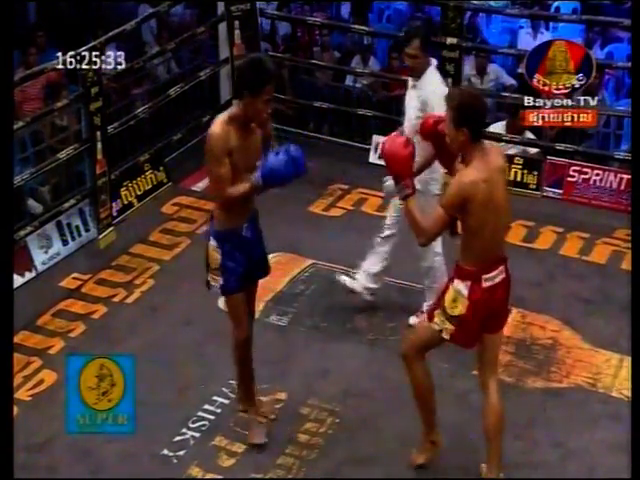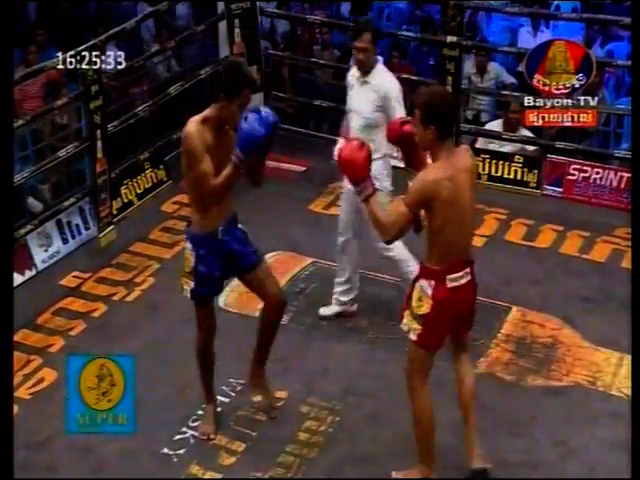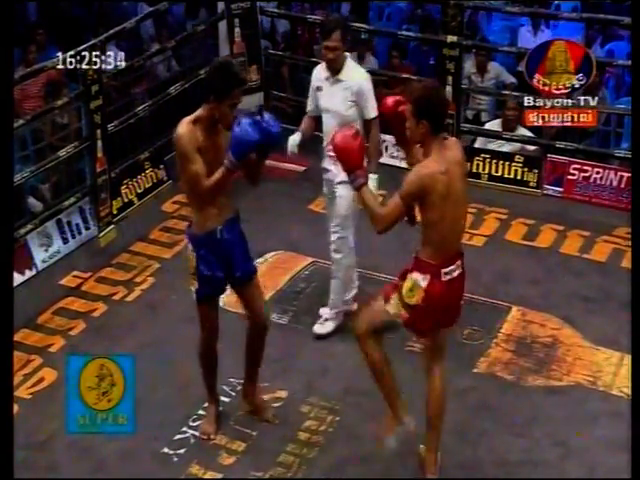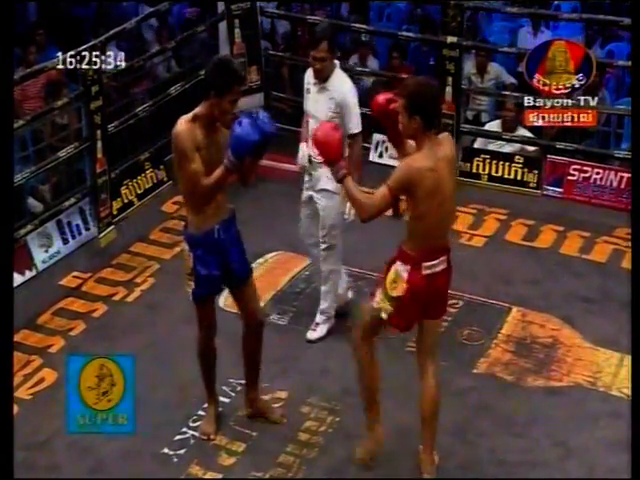
dt=0.4s
person 1, frame 1
left shoulder: (465, 182)
right shoulder: (496, 156)
left elbow: (424, 235)
left wrist: (403, 184)
right wrist: (441, 145)
left hip: (470, 287)
right hip: (498, 279)
left knee: (412, 350)
right knee: (489, 378)
left ankle: (431, 439)
person 1, frame 2
left shoulder: (429, 182)
right shoulder: (467, 157)
left elbow: (388, 232)
left wrist: (363, 186)
right wrist: (414, 149)
left hip: (436, 286)
right hip: (466, 278)
left knee: (417, 379)
right knee: (461, 352)
person 1, frame 3
left shoulder: (425, 175)
right shoulder: (454, 149)
left elbow: (381, 222)
left wrist: (356, 176)
right wrist: (399, 134)
left hip: (427, 280)
right hip: (453, 274)
left knee: (364, 327)
right knee: (435, 365)
left ankle: (397, 415)
person 1, frame 4
left shoulder: (413, 169)
right shoulder: (447, 145)
left elbow: (367, 210)
left wrist: (338, 167)
right wrist: (392, 132)
left hip: (411, 271)
right hip: (440, 266)
left knee: (362, 333)
right knee: (427, 363)
left ankle: (373, 428)
person 2, frame 1
left shoulder: (261, 124)
right shoulder: (219, 133)
left elbow: (269, 166)
right elbow: (225, 197)
left wrist: (286, 162)
right wrist: (261, 179)
left hip: (251, 227)
right hip: (226, 236)
left knee: (249, 316)
right knee: (241, 327)
left ankle: (247, 392)
right ankle: (249, 412)
person 2, frame 2
left shoulder: (235, 127)
right shoulder: (194, 132)
left elbow: (255, 179)
right elbow: (212, 191)
left wrist: (261, 147)
right wrist: (239, 156)
left hip: (231, 228)
right hip: (204, 239)
left knee: (276, 299)
right knee: (206, 330)
left ankle: (257, 373)
right ankle: (209, 404)
person 2, frame 3
left shoulder: (230, 126)
right shoulder: (186, 134)
left elbow: (253, 178)
right elbow: (204, 192)
left wrist: (260, 150)
right wrist: (231, 160)
left hip: (233, 228)
right hip: (204, 239)
left knee: (260, 318)
right knee: (210, 330)
left ankle: (251, 392)
right ankle: (212, 403)
person 2, frame 4
left shoulder: (226, 125)
right shoulder: (185, 131)
left elbow: (245, 177)
right elbow: (202, 191)
left wrist: (255, 149)
right wrist: (231, 158)
left hip: (229, 228)
right hip: (201, 238)
left knee: (253, 318)
right knee: (208, 329)
left ankle: (253, 397)
right ankle: (212, 403)
person 3, frame 1
left shoulder: (434, 89)
right shoulder: (415, 79)
left elbow: (436, 146)
left hip: (425, 175)
left knee: (427, 243)
right knee: (389, 228)
left ankle: (434, 307)
right ankle: (365, 282)
person 3, frame 2
left shoulder: (387, 84)
right shoulder: (352, 75)
right wrist: (341, 141)
left hip: (375, 170)
left knee: (384, 240)
right knee: (345, 237)
right ankle: (344, 299)
person 3, frame 3
left shoulder: (359, 79)
right shoulder: (317, 74)
left elbow: (373, 128)
left wrist: (372, 174)
right wrist: (299, 135)
right hip: (328, 164)
left knee: (340, 240)
right knee: (340, 237)
left ankle: (335, 310)
right ankle: (347, 298)
person 3, frame 4
left shoulder: (344, 90)
right shoulder: (309, 77)
left elbow: (356, 143)
right wrist: (303, 145)
left hip: (332, 176)
right hip: (311, 170)
left knee: (328, 247)
right knee: (309, 236)
left ankle: (326, 314)
right ankle: (340, 290)
